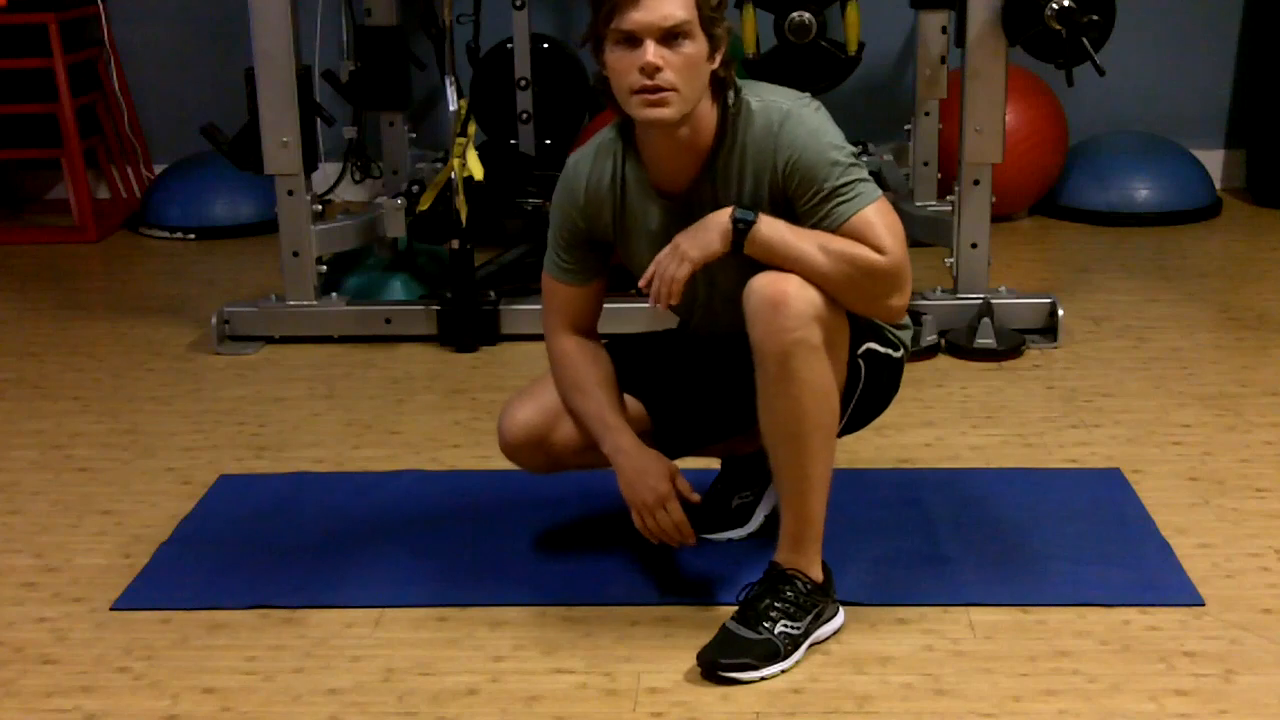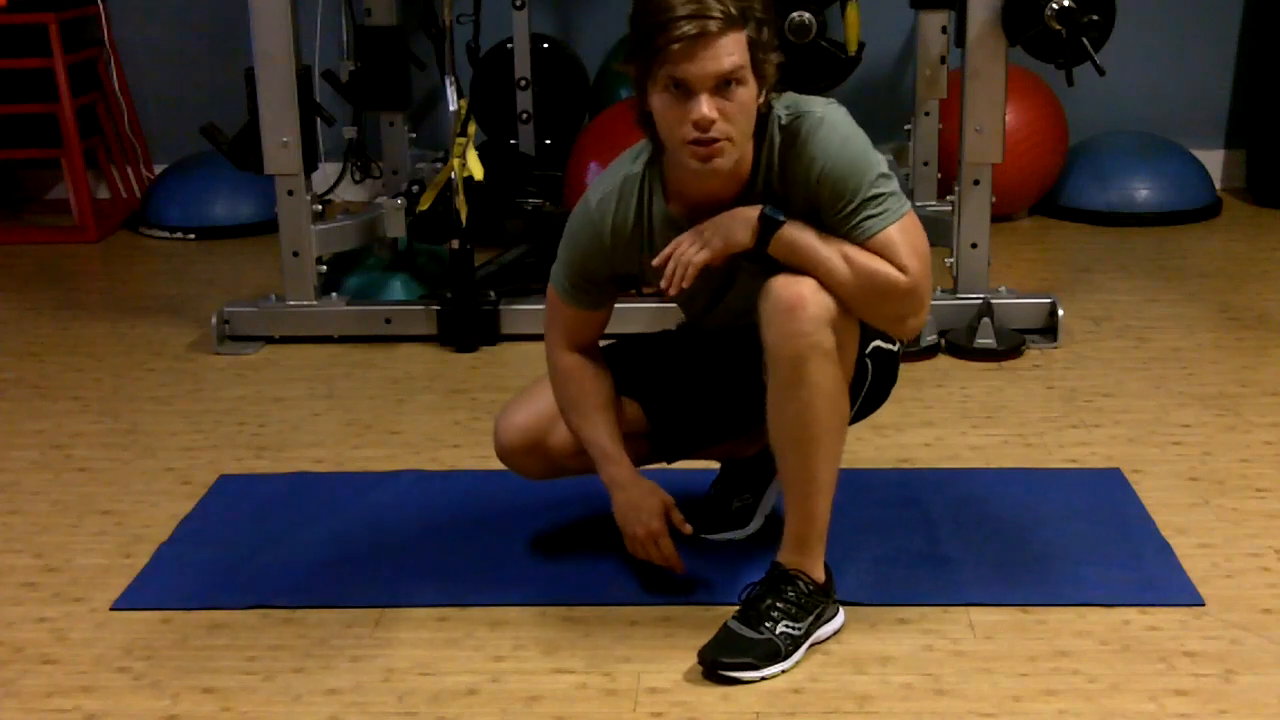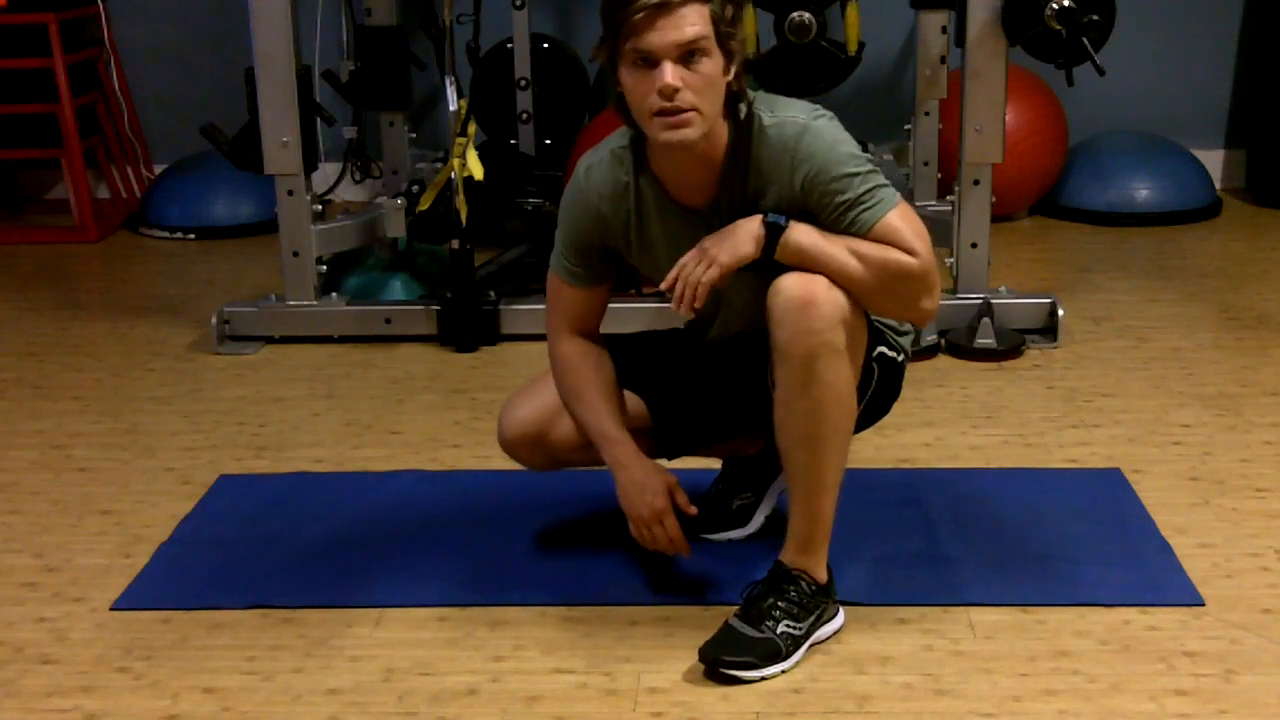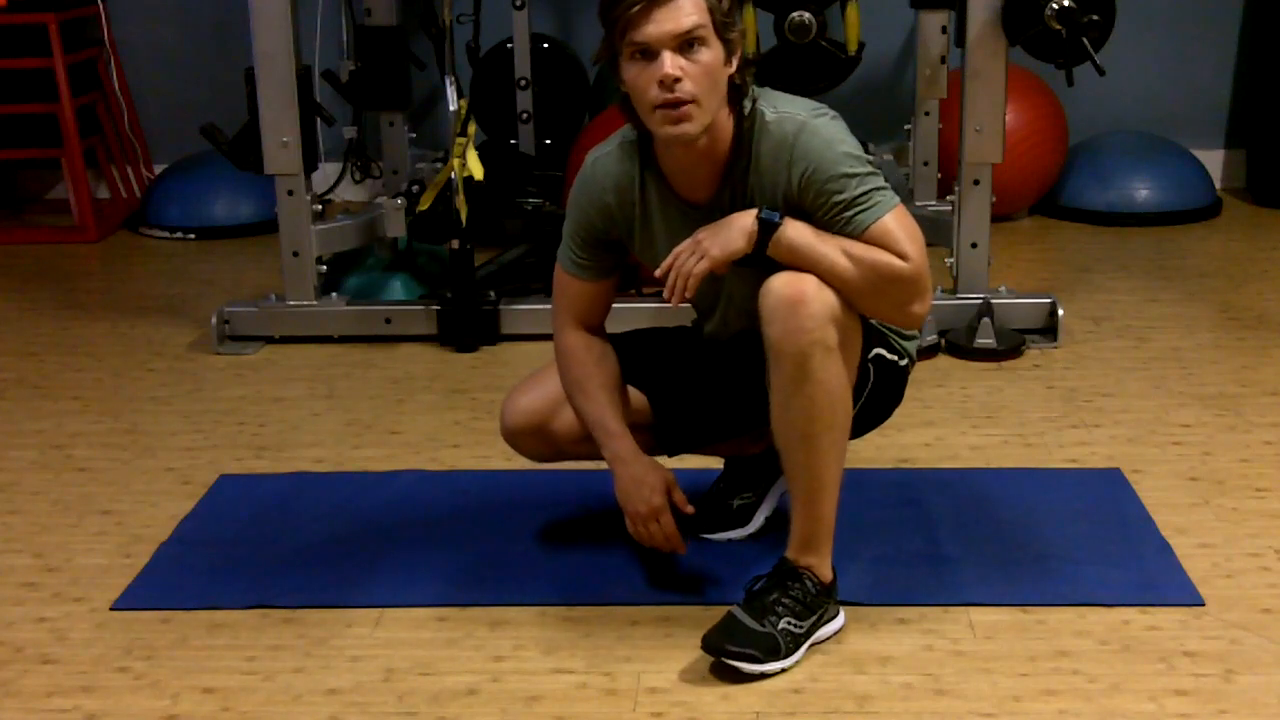
dt=1s
person 1, frame 1
left shoulder: (787, 128)
right shoulder: (589, 178)
left elbow: (891, 286)
right elbow: (569, 329)
left wrist: (739, 225)
right wrist: (628, 450)
left hip: (843, 354)
right hip: (714, 354)
left knee: (779, 297)
right knee: (528, 433)
left ankle: (803, 582)
right ankle: (752, 451)
person 1, frame 2
left shoulder: (820, 139)
right shoulder: (610, 209)
left elbow: (908, 305)
right elbow: (572, 346)
left wrist: (765, 225)
right wrist: (623, 480)
left hip: (838, 356)
right hip: (714, 355)
left knee: (796, 299)
right knee: (523, 439)
left ankle: (805, 582)
right ankle: (751, 451)
person 1, frame 3
left shoulder: (801, 142)
right shoulder: (600, 184)
left elbow: (921, 290)
right elbow: (572, 332)
left wrist: (770, 231)
right wrist: (628, 460)
left hip: (844, 359)
right hip: (719, 355)
left knee: (805, 298)
right knee: (526, 429)
left ankle: (805, 583)
right ankle: (755, 451)
person 1, frame 4
left shoulder: (805, 140)
right shoulder: (607, 176)
left elbow: (911, 296)
right elbow: (578, 326)
left wrist: (763, 227)
right wrist: (627, 456)
left hip: (848, 360)
right hip: (726, 356)
left knee: (795, 297)
right knee: (529, 420)
left ankle: (810, 580)
right ankle: (758, 452)
